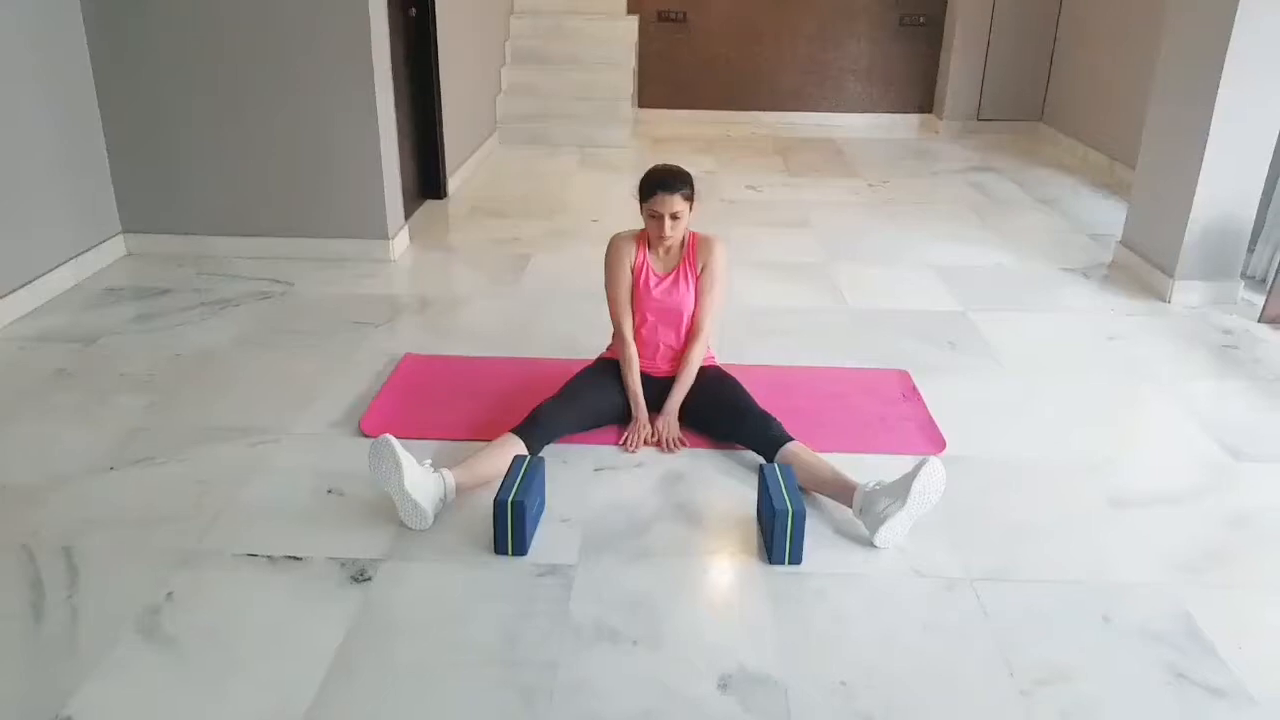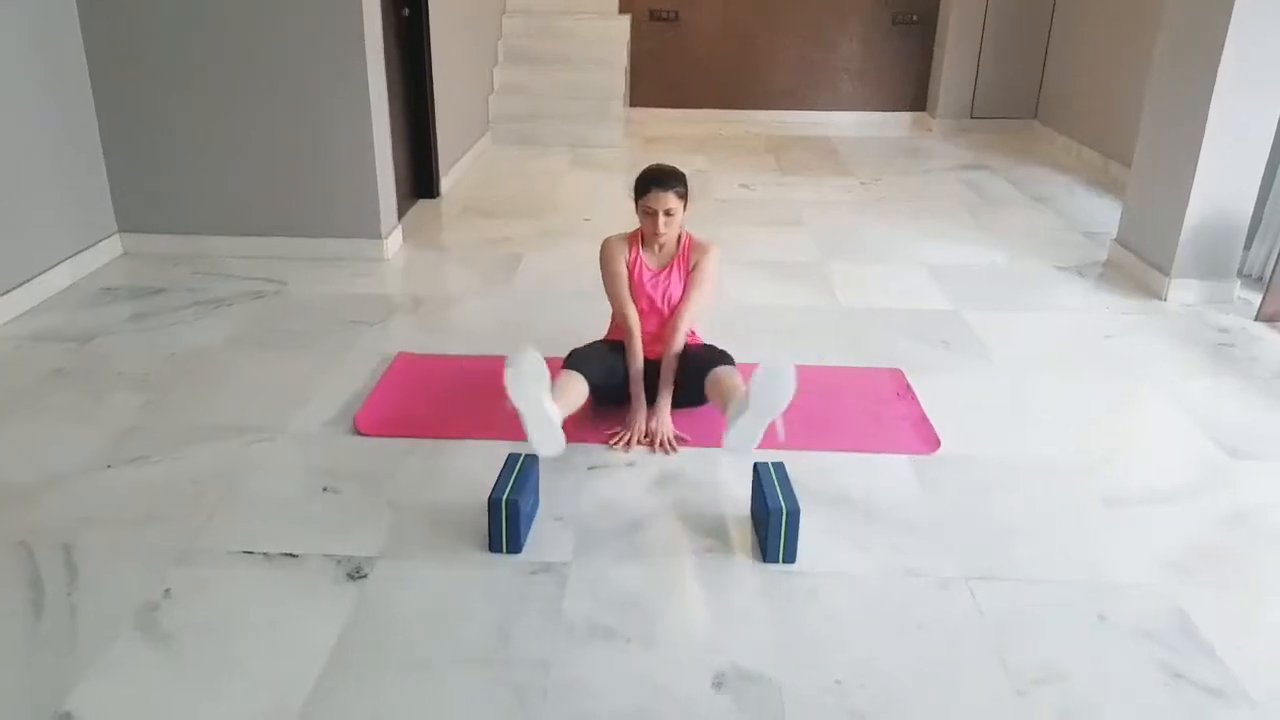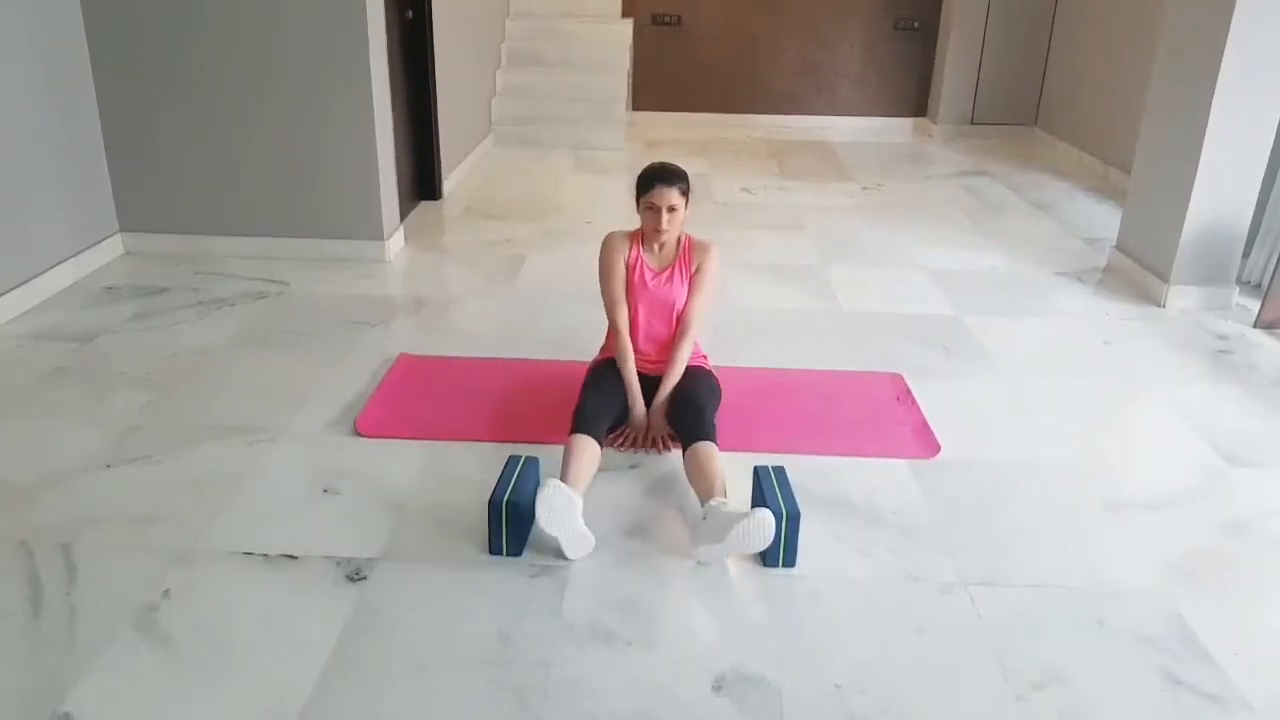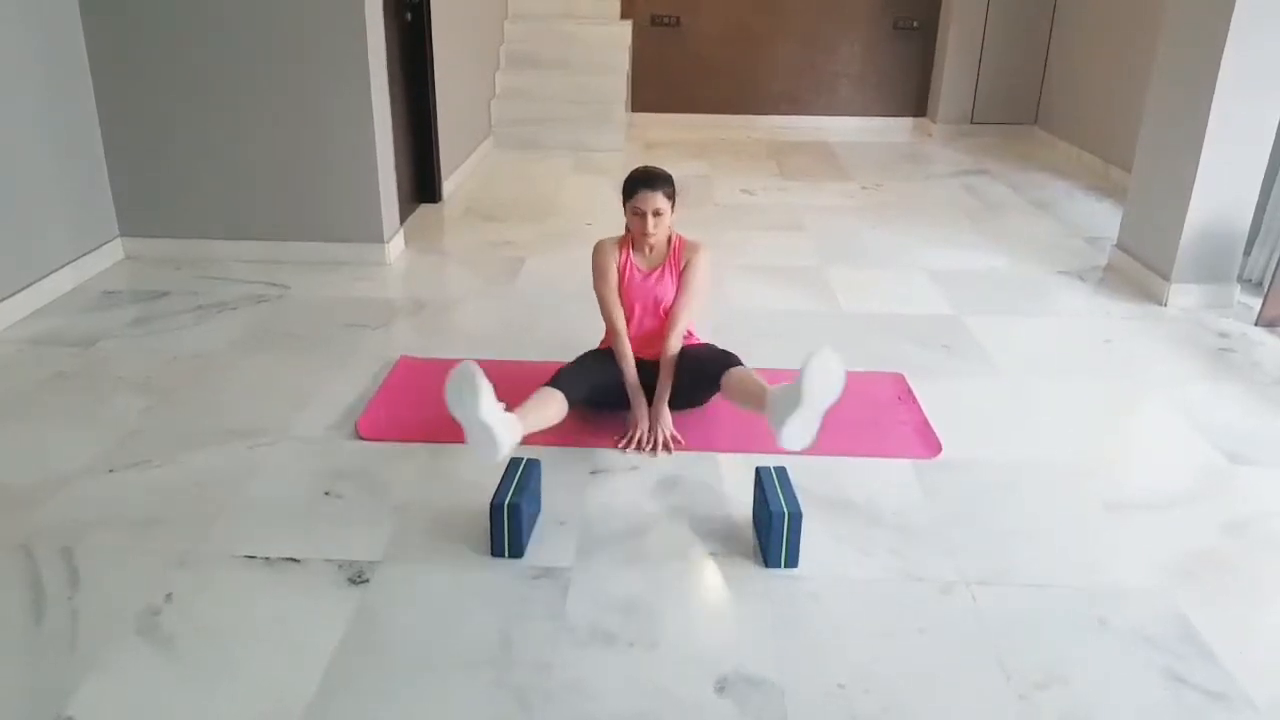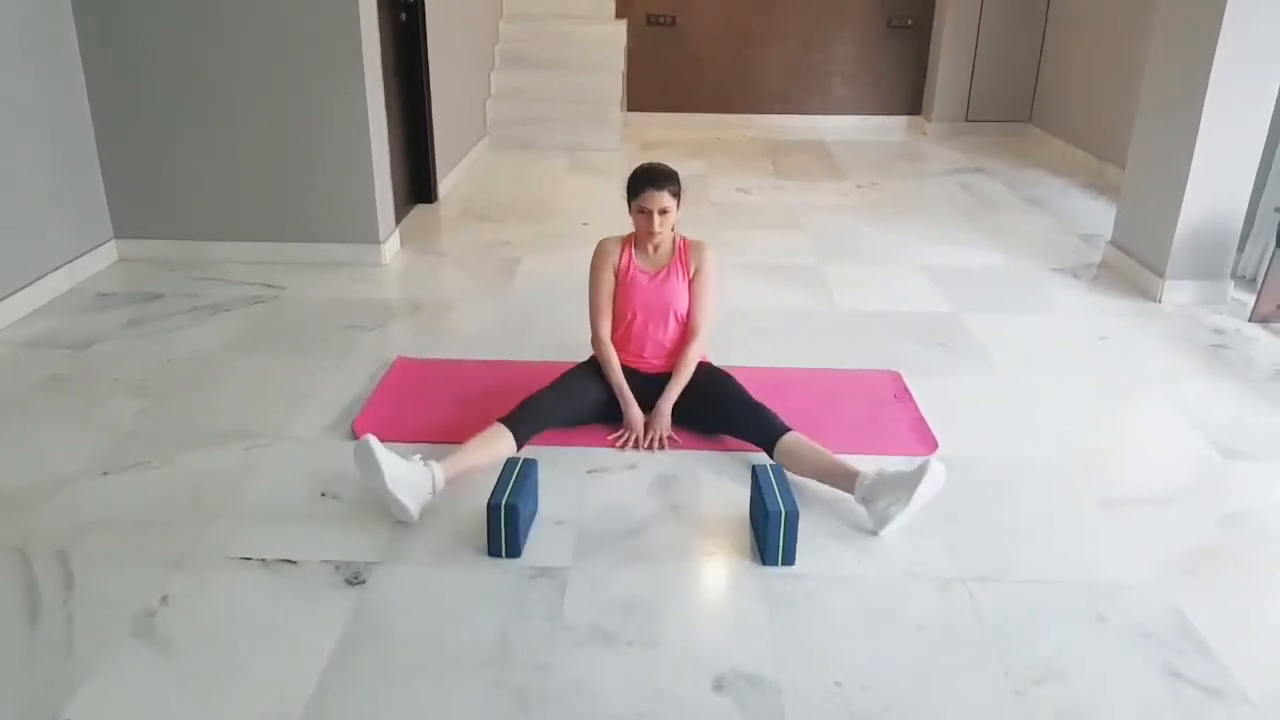
dt=0.5s
person 1, frame 1
left shoulder: (710, 252)
right shoulder: (623, 248)
left elbow: (700, 333)
right elbow: (624, 332)
left wrist: (672, 408)
right wrist: (638, 409)
left hip: (689, 372)
right hip: (629, 370)
left knee: (763, 428)
right knee: (545, 419)
left ankle: (865, 502)
right ankle: (439, 487)
person 1, frame 2
left shoulder: (703, 253)
right shoulder: (615, 249)
left elbow: (681, 322)
right elbow: (629, 320)
left wrist: (662, 406)
right wrist: (637, 406)
left hip: (680, 361)
right hip: (627, 357)
left knee: (714, 363)
right knee: (581, 361)
left ankle: (745, 416)
right ankle: (545, 420)
person 1, frame 3
left shoulder: (703, 255)
right shoulder: (616, 246)
left elbow: (688, 330)
right elbow: (620, 326)
left wrist: (660, 405)
right wrist: (635, 404)
left hip: (683, 368)
right hip: (624, 364)
left knee: (697, 415)
right knee: (590, 411)
left ankle: (716, 515)
right ankle: (568, 508)
person 1, frame 4
left shoulder: (694, 255)
right shoulder: (607, 252)
left elbow: (675, 331)
right elbow: (617, 328)
left wrist: (662, 407)
right wrist: (638, 404)
left hip: (675, 365)
right hip: (622, 365)
left knee: (721, 364)
right knee: (572, 377)
left ankle: (784, 406)
right ankle: (501, 429)
person 1, frame 5
left shoulder: (699, 257)
right shoulder: (609, 253)
left elbow: (697, 336)
right elbow: (600, 335)
left wrist: (666, 405)
right wrist: (627, 405)
left hip: (679, 375)
right hip: (620, 373)
left knee: (758, 420)
right knee: (536, 410)
left ankle: (868, 489)
right ankle: (429, 480)
